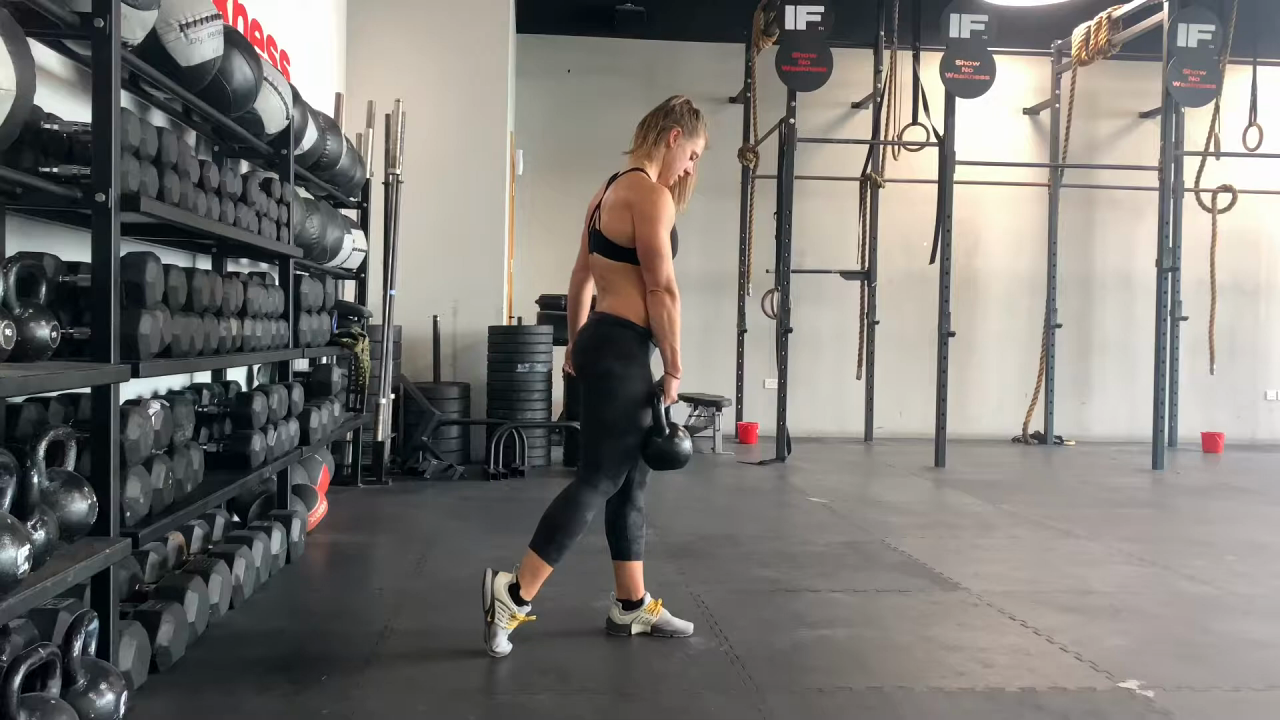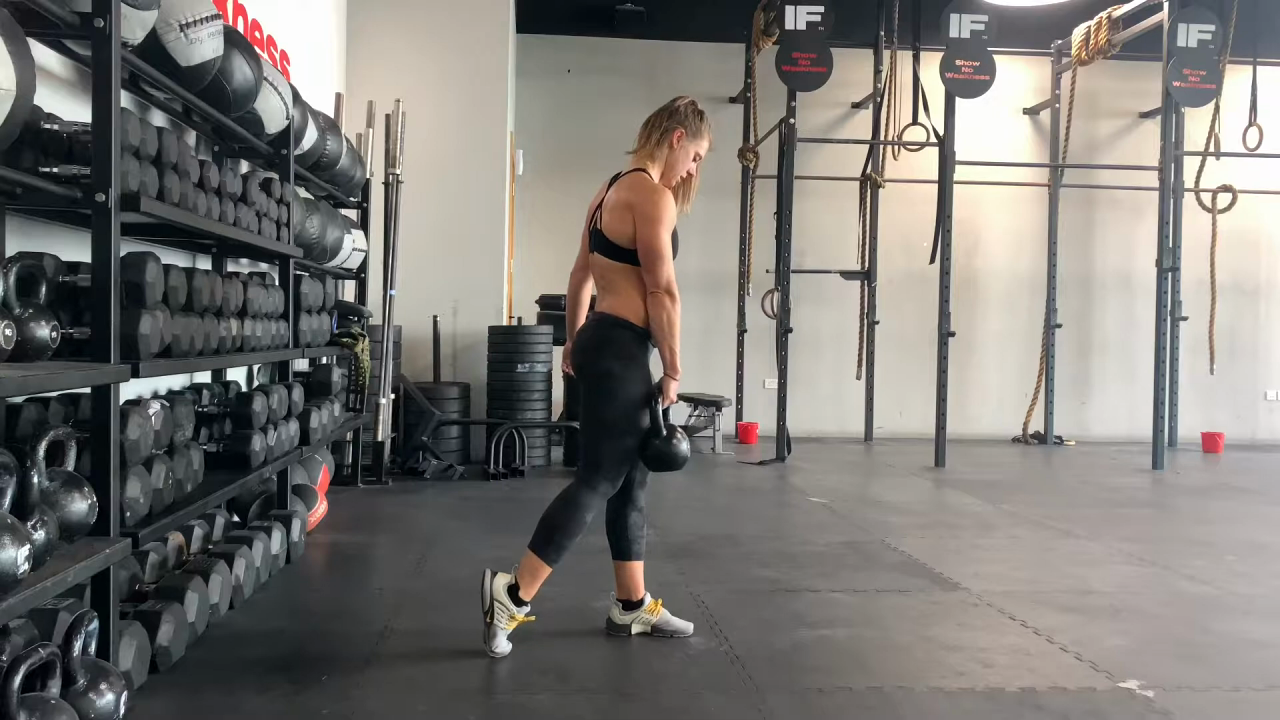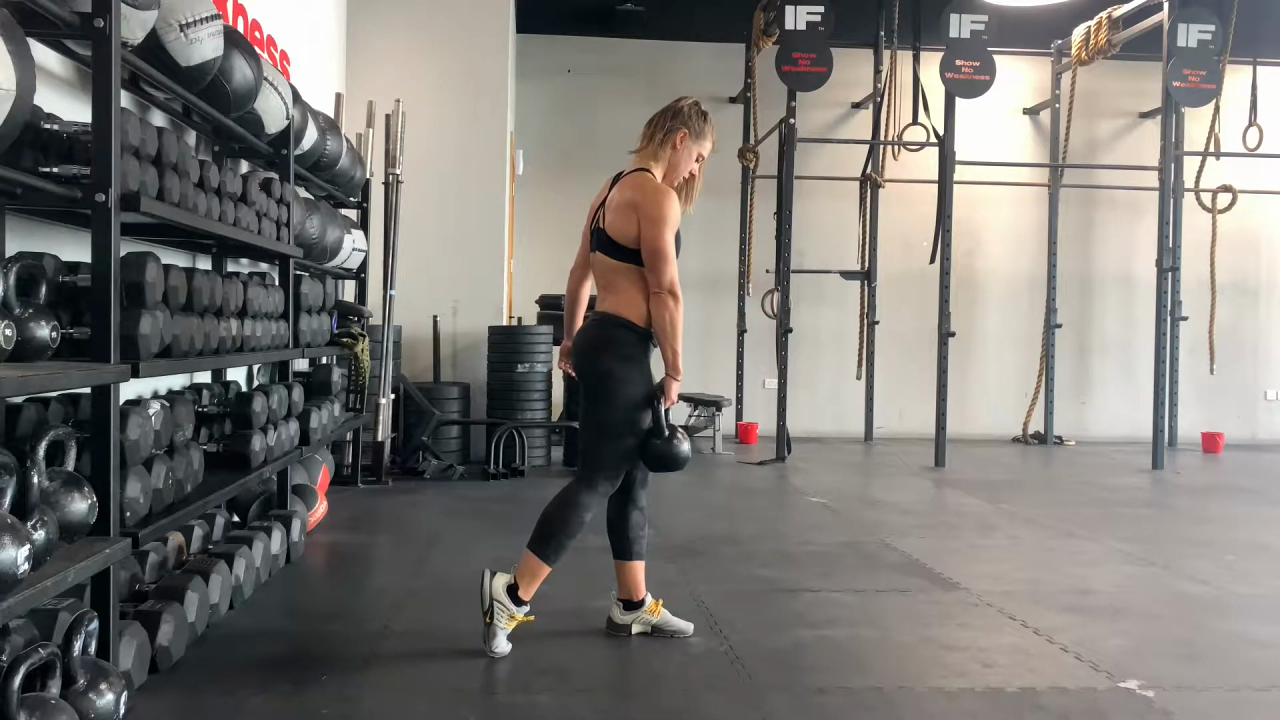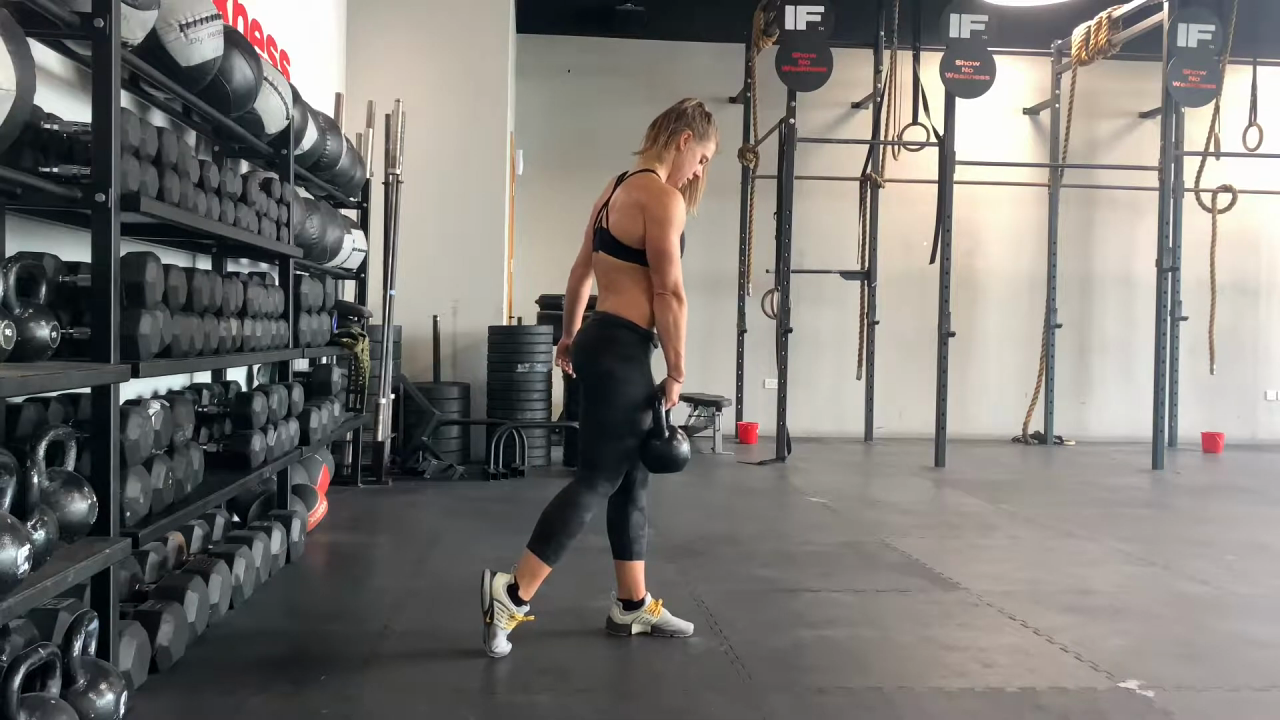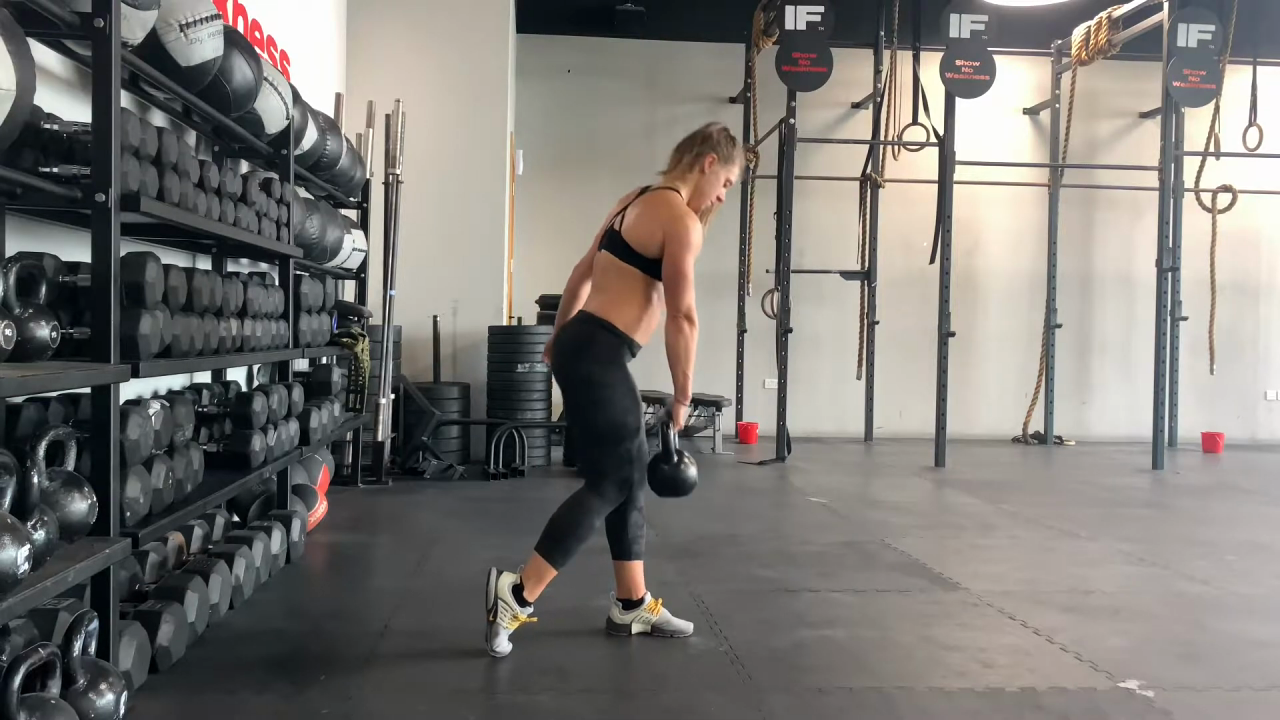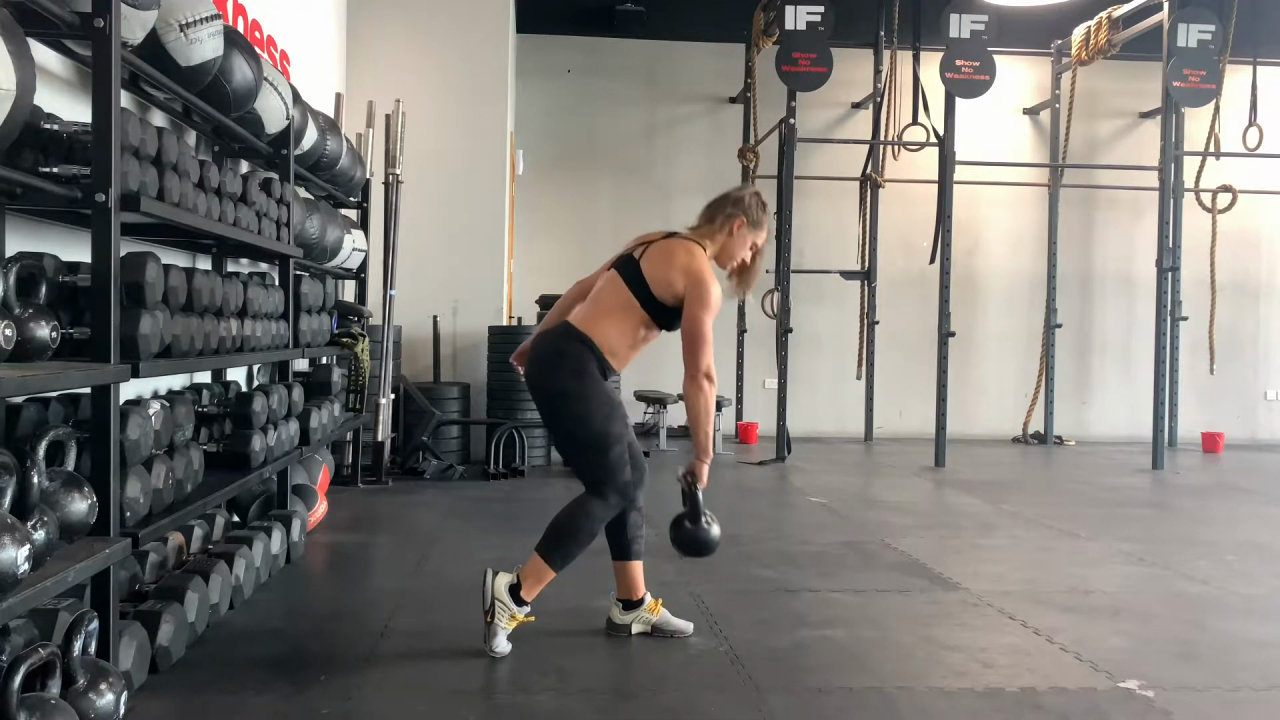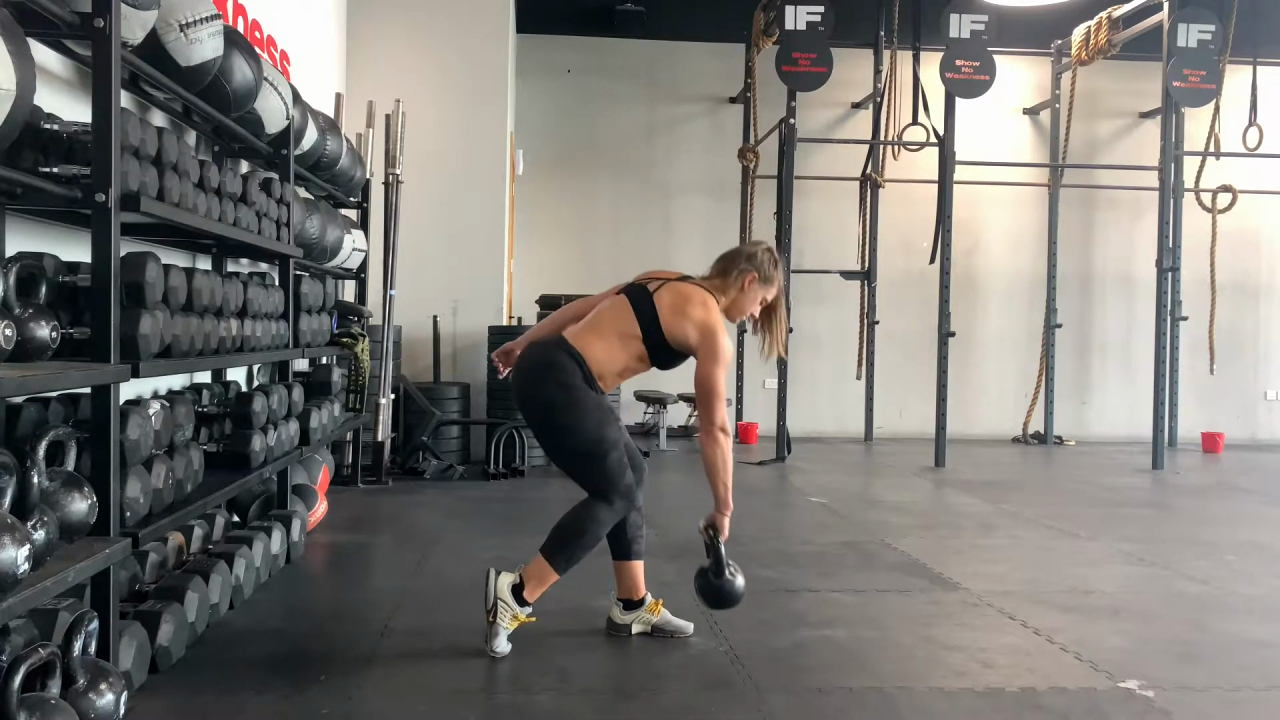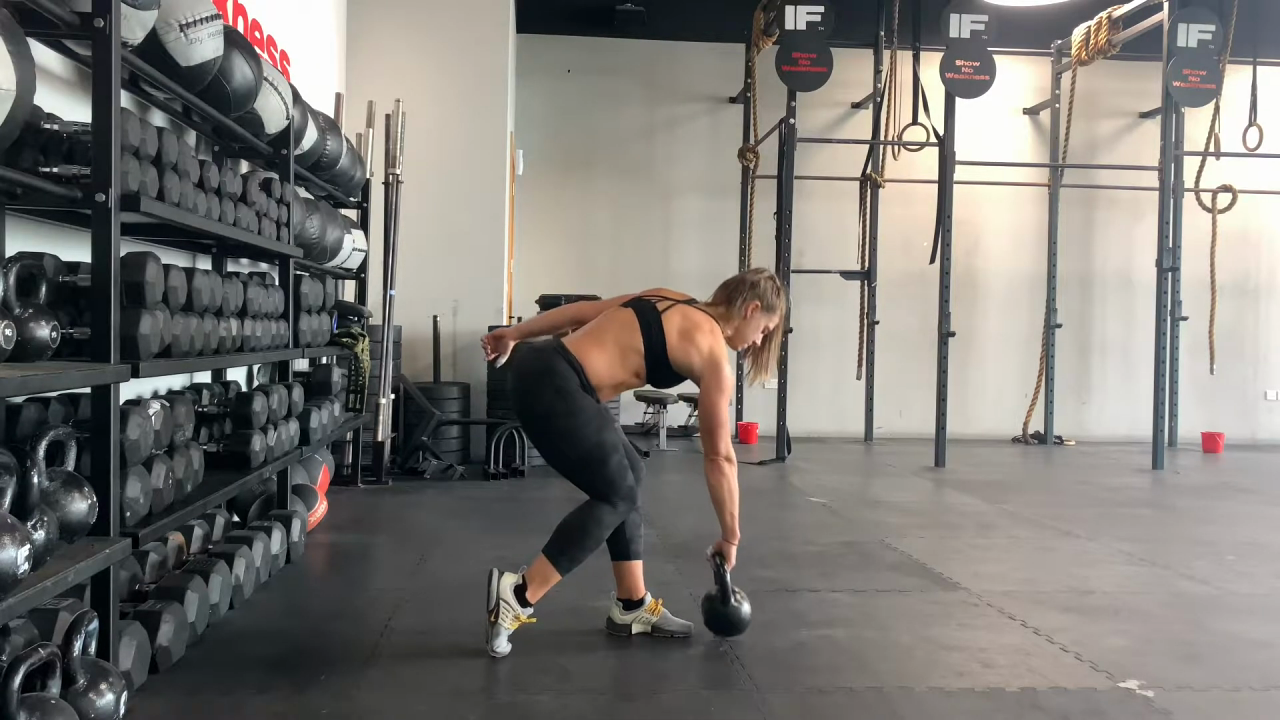
dt=0.3s
person 1, frame 1
left shoulder: (613, 189)
right shoulder: (652, 195)
left elbow: (582, 274)
right elbow: (662, 289)
left wrist: (576, 342)
right wrist: (674, 368)
left hip: (602, 342)
right hip: (621, 351)
left knee: (630, 480)
right knee: (600, 479)
left ankle: (632, 605)
right ankle: (512, 593)
person 1, frame 2
left shoulder: (614, 189)
right shoulder: (652, 196)
left elbow: (581, 274)
right elbow: (661, 292)
left wrist: (574, 342)
right wrist: (672, 370)
left hip: (600, 342)
right hip: (620, 351)
left knee: (630, 479)
right knee: (599, 480)
left ankle: (632, 605)
right ankle: (511, 595)
person 1, frame 3
left shoulder: (615, 188)
right shoulder: (657, 196)
left elbow: (580, 272)
right elbow: (664, 291)
left wrist: (571, 338)
right wrist: (674, 370)
left hip: (601, 341)
right hip: (621, 352)
left knee: (631, 479)
right knee: (598, 480)
left ankle: (633, 605)
right ankle: (511, 593)
person 1, frame 4
left shoulder: (618, 188)
right shoulder: (662, 197)
left elbow: (581, 270)
right elbow: (669, 293)
left wrist: (569, 335)
right wrist: (676, 372)
left hip: (601, 341)
right hip: (622, 352)
left knee: (631, 479)
right knee: (598, 480)
left ankle: (632, 605)
right ankle: (511, 594)
person 1, frame 5
left shoulder: (639, 200)
right shoulder: (681, 219)
left elbow: (584, 271)
right elbow: (681, 317)
left wrist: (561, 334)
right wrist: (682, 397)
left hip: (580, 345)
right hip: (598, 355)
left knee: (630, 475)
right knee: (610, 483)
left ankle: (632, 605)
right ankle: (515, 595)
person 1, frame 6
left shoulder: (659, 243)
right shoulder: (701, 276)
left elbow: (584, 287)
right elbow: (699, 376)
left wrist: (537, 340)
right wrist: (702, 458)
left hip: (555, 357)
right hip: (571, 369)
left knee: (630, 474)
right knee: (610, 489)
left ankle: (632, 605)
right ankle: (512, 594)
person 1, frame 7
left shoulder: (667, 283)
right shoulder: (711, 328)
left elbow: (584, 307)
right elbow: (714, 430)
left wrist: (524, 344)
right wrist: (723, 509)
left hip: (545, 364)
right hip: (556, 379)
left knee: (630, 473)
right knee: (614, 493)
left ankle: (632, 605)
right ankle: (515, 594)
person 1, frame 8
left shoulder: (670, 303)
right shoulder: (713, 355)
left elbow: (584, 310)
right elbow: (719, 458)
left wrist: (514, 334)
right wrist: (730, 536)
left hip: (541, 365)
right hip: (552, 385)
left knee: (628, 475)
right knee: (616, 495)
left ankle: (632, 606)
right ankle: (517, 596)
